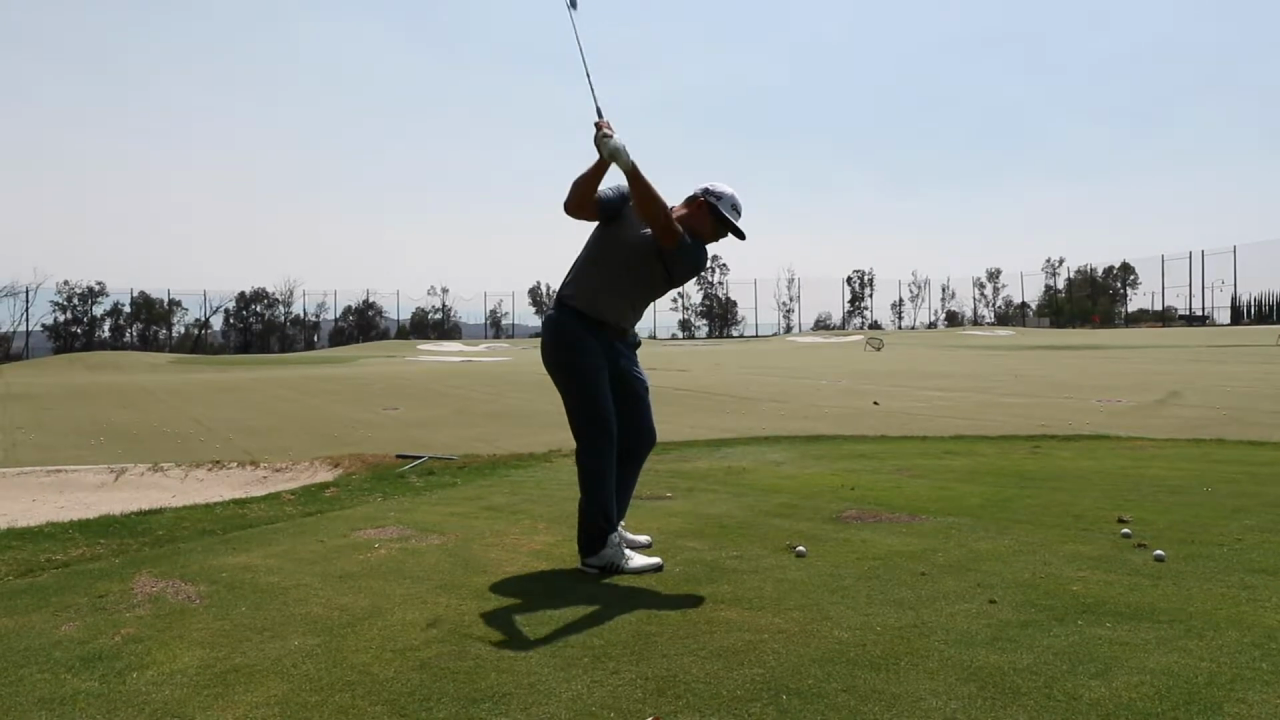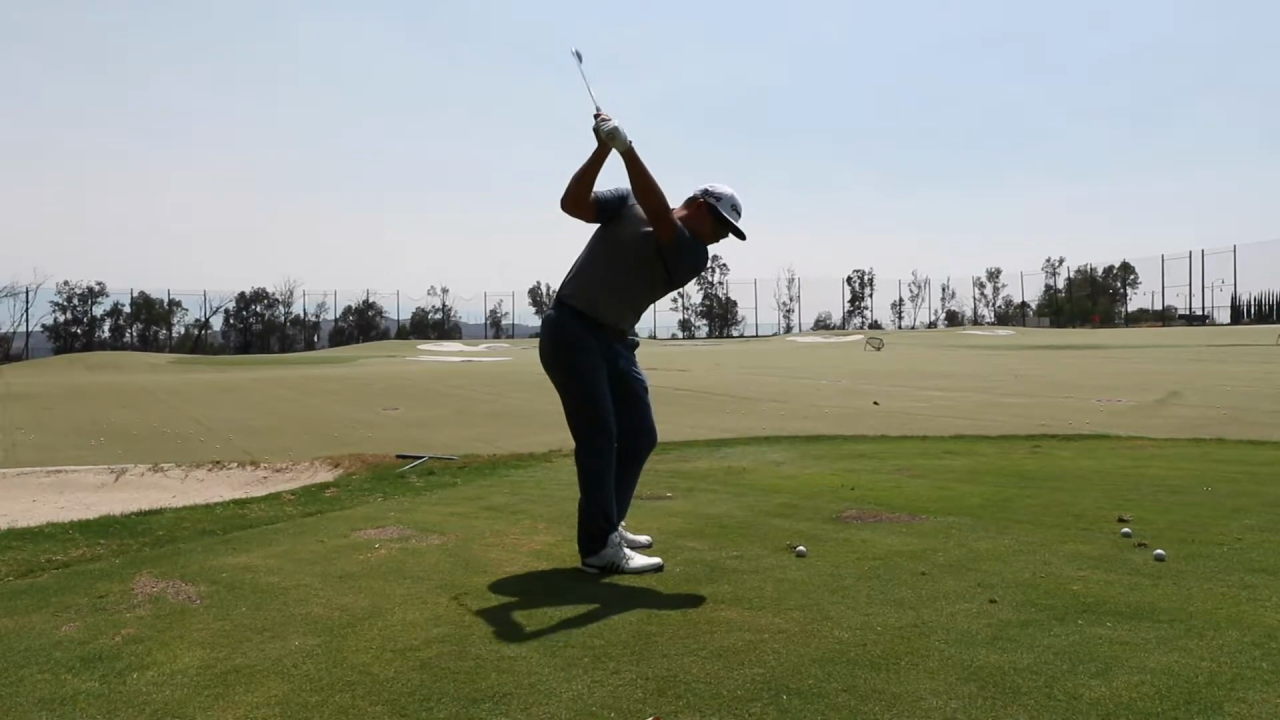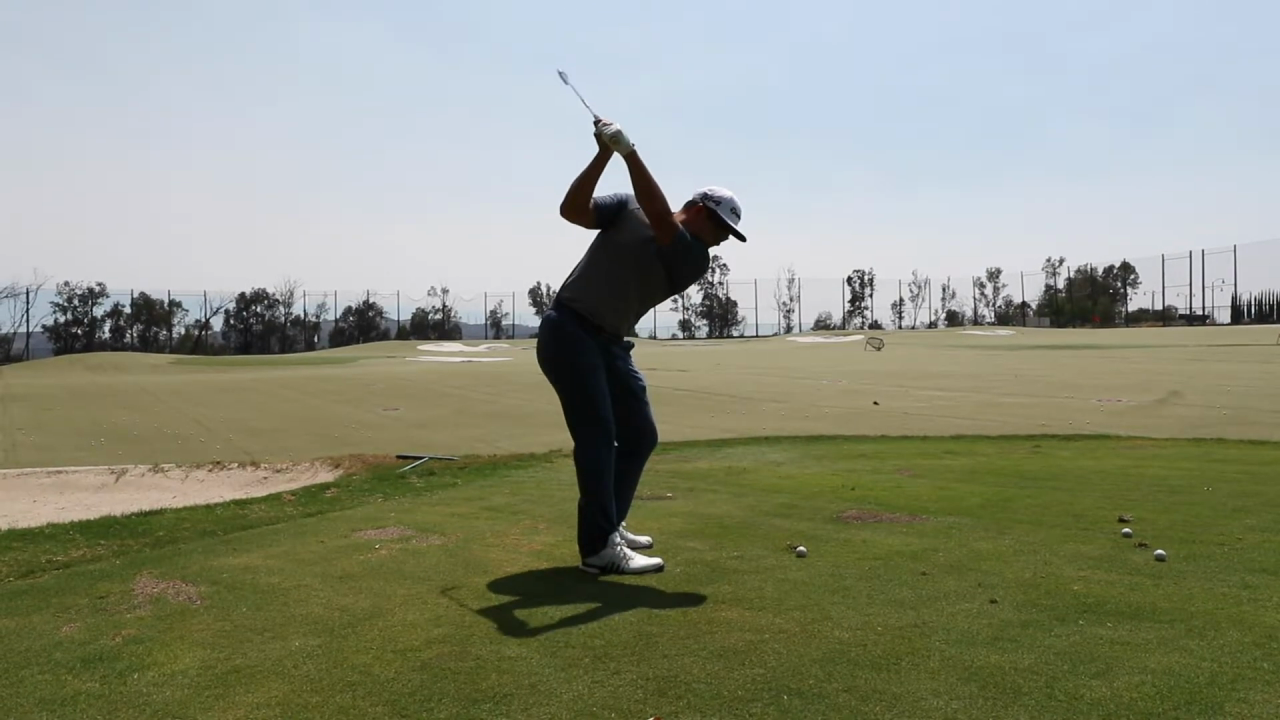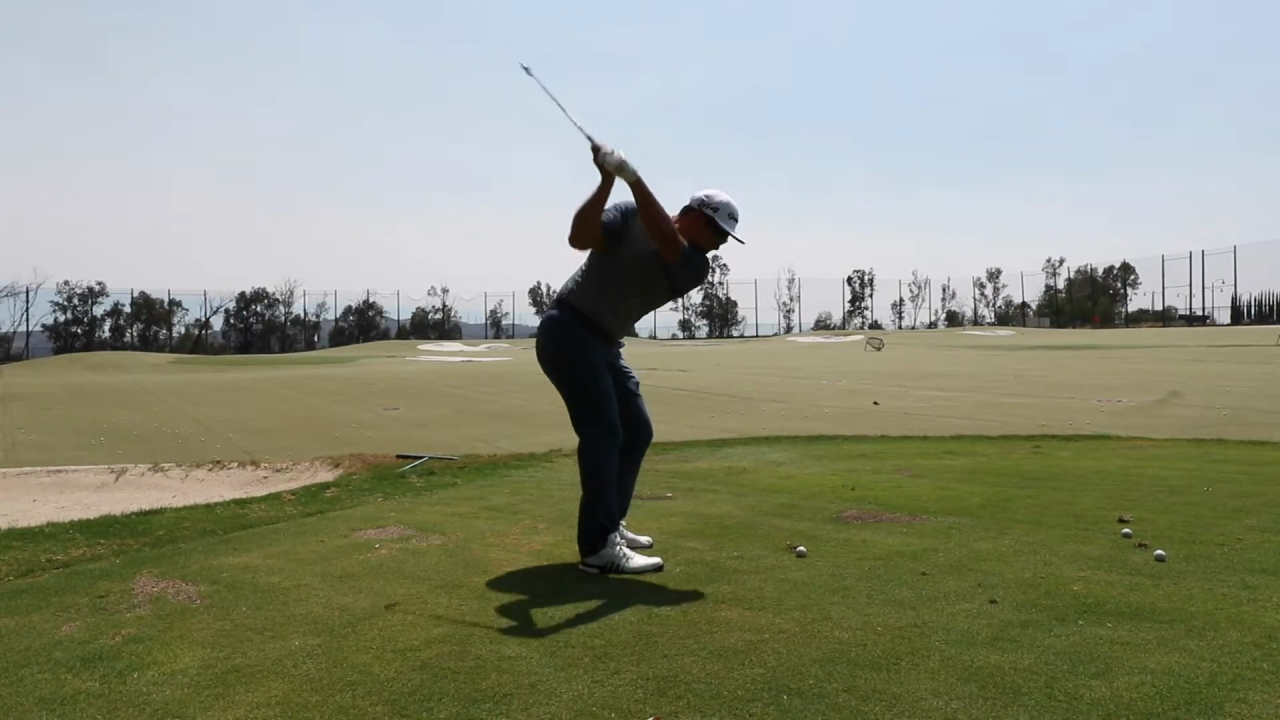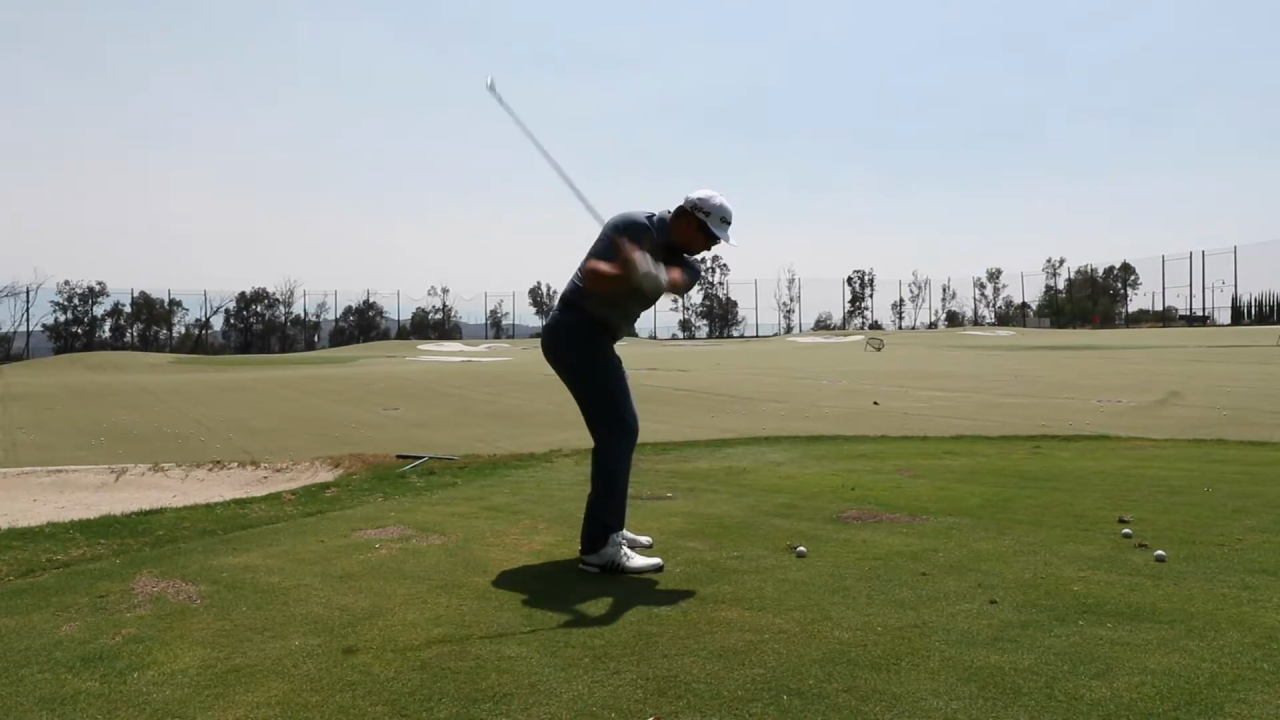
dt=0.3s
person 1, frame 1
left shoulder: (692, 256)
right shoulder: (628, 200)
left elbow: (661, 225)
right elbow: (575, 205)
right wrist: (604, 160)
left hip: (617, 341)
right hip: (571, 328)
left knee: (639, 436)
right knee: (599, 434)
left ankle: (608, 526)
right ankle: (598, 548)
person 1, frame 2
left shoulder: (693, 256)
right shoulder: (628, 201)
right elbow: (572, 203)
right wrist: (603, 149)
left hip: (614, 341)
right hip: (570, 329)
left knee: (639, 437)
right knee: (598, 435)
left ankle: (608, 526)
right ankle: (599, 548)
person 1, frame 3
left shoulder: (694, 260)
right shoulder: (628, 207)
left elbow: (661, 219)
right elbow: (571, 209)
right wrist: (604, 154)
left hip: (609, 343)
right hip: (567, 330)
left knee: (640, 437)
right knee: (597, 434)
left ankle: (609, 526)
right ankle: (600, 548)
person 1, frame 4
left shoulder: (695, 266)
right shoulder: (630, 214)
left elbow: (666, 240)
right elbow: (579, 238)
left wrist: (633, 178)
right wrist: (607, 182)
left hip: (602, 343)
right hip: (567, 332)
left knee: (636, 433)
right knee: (603, 434)
left ankle: (609, 525)
right ankle: (599, 547)
person 1, frame 5
left shoulder: (688, 262)
right shoulder: (635, 225)
left elbow: (678, 282)
right elbow: (591, 274)
left wrist: (656, 276)
right wrist: (628, 273)
left hip: (582, 336)
right hip: (577, 333)
left knee: (614, 432)
right knee: (618, 432)
left ankle: (605, 527)
right ankle: (599, 548)
